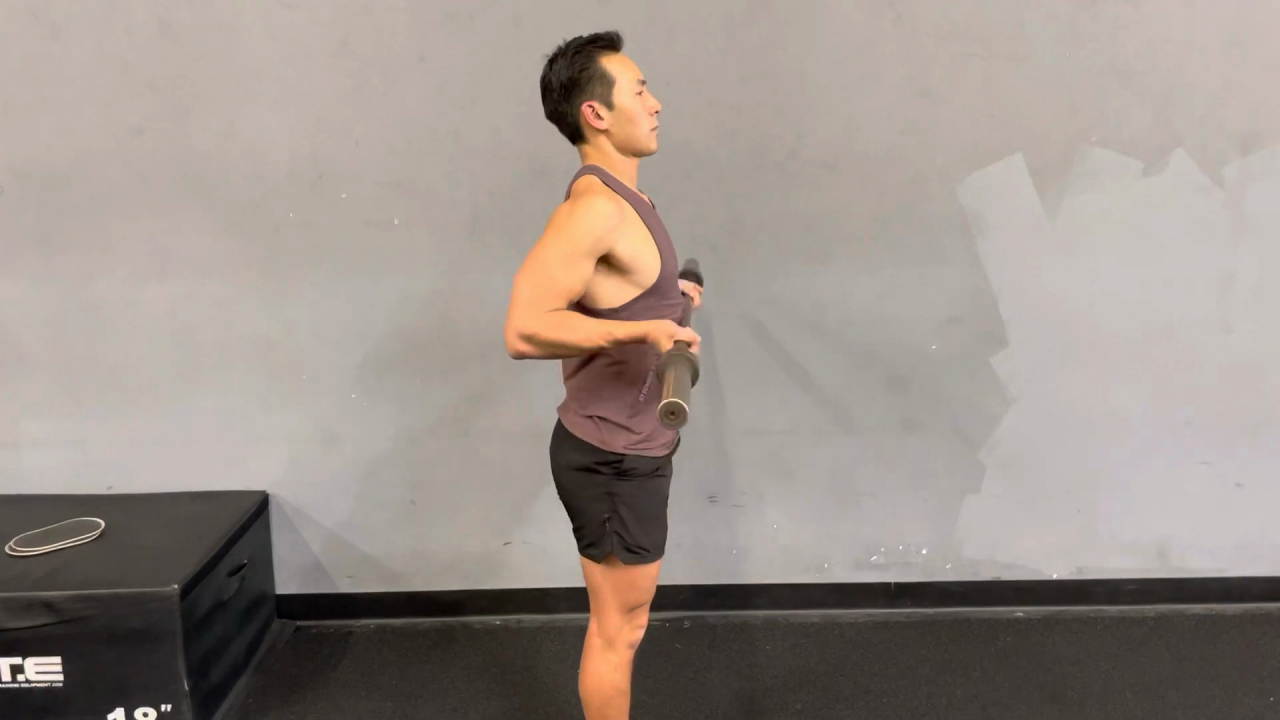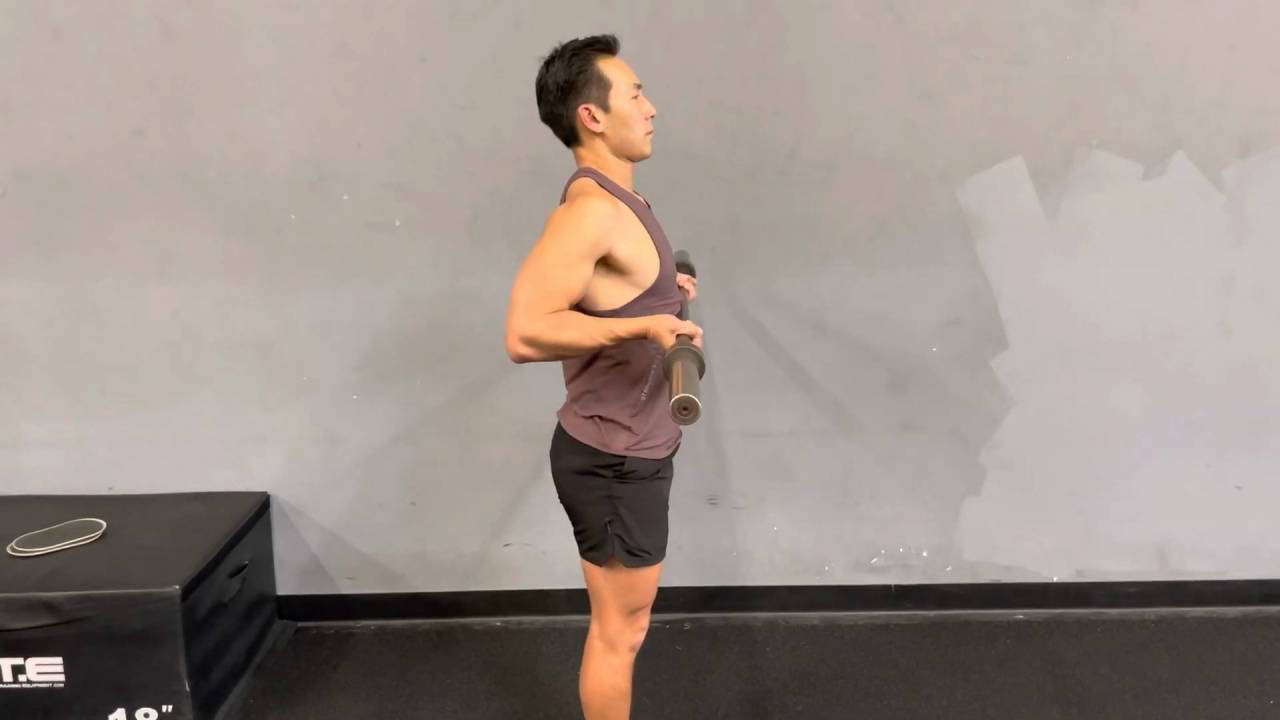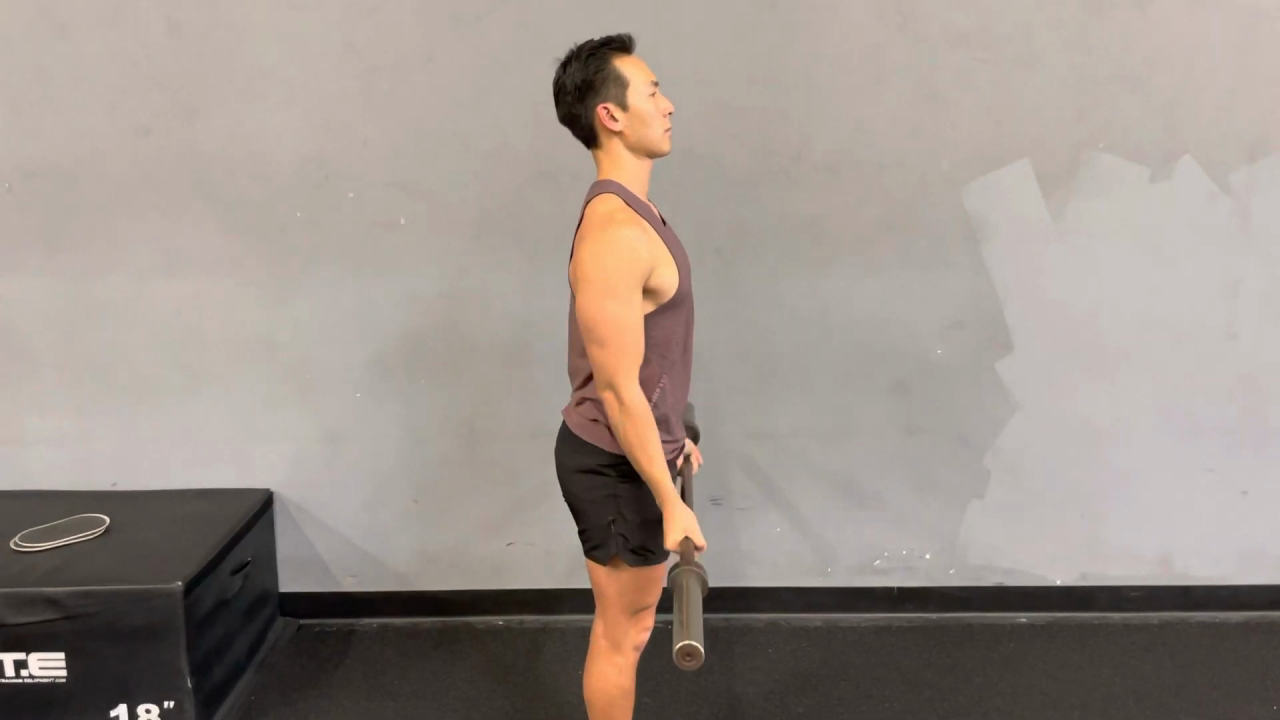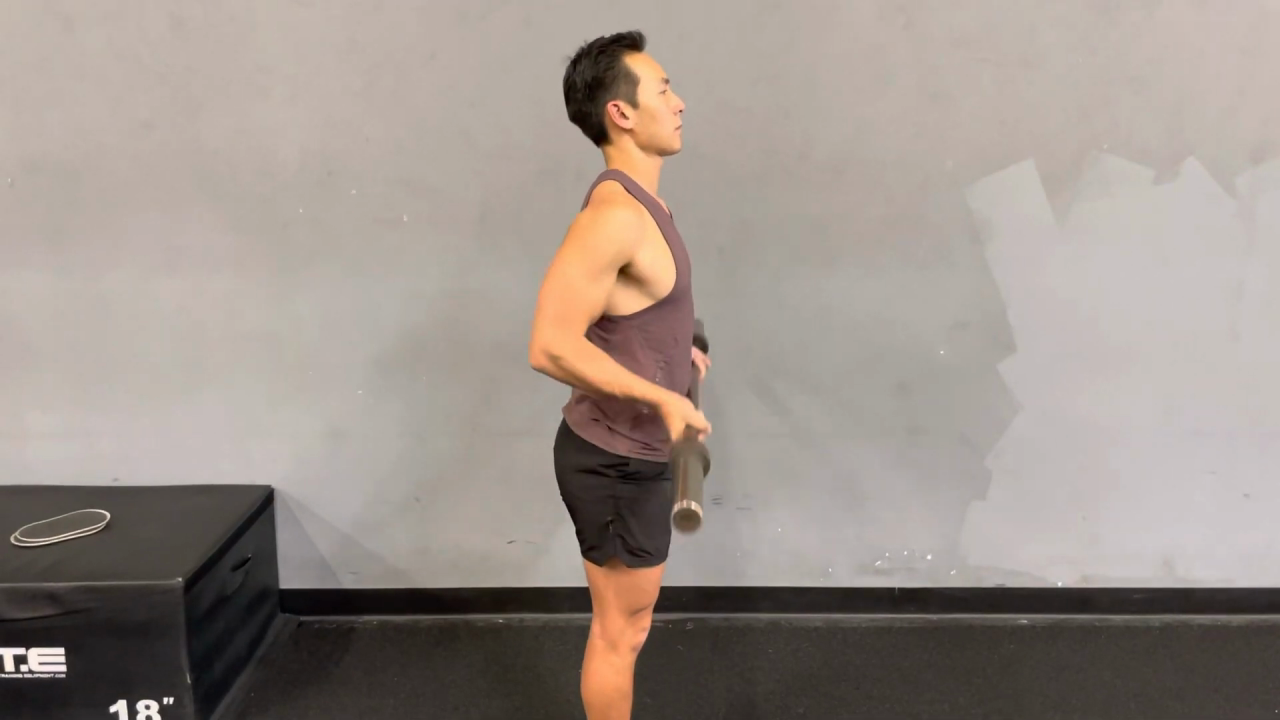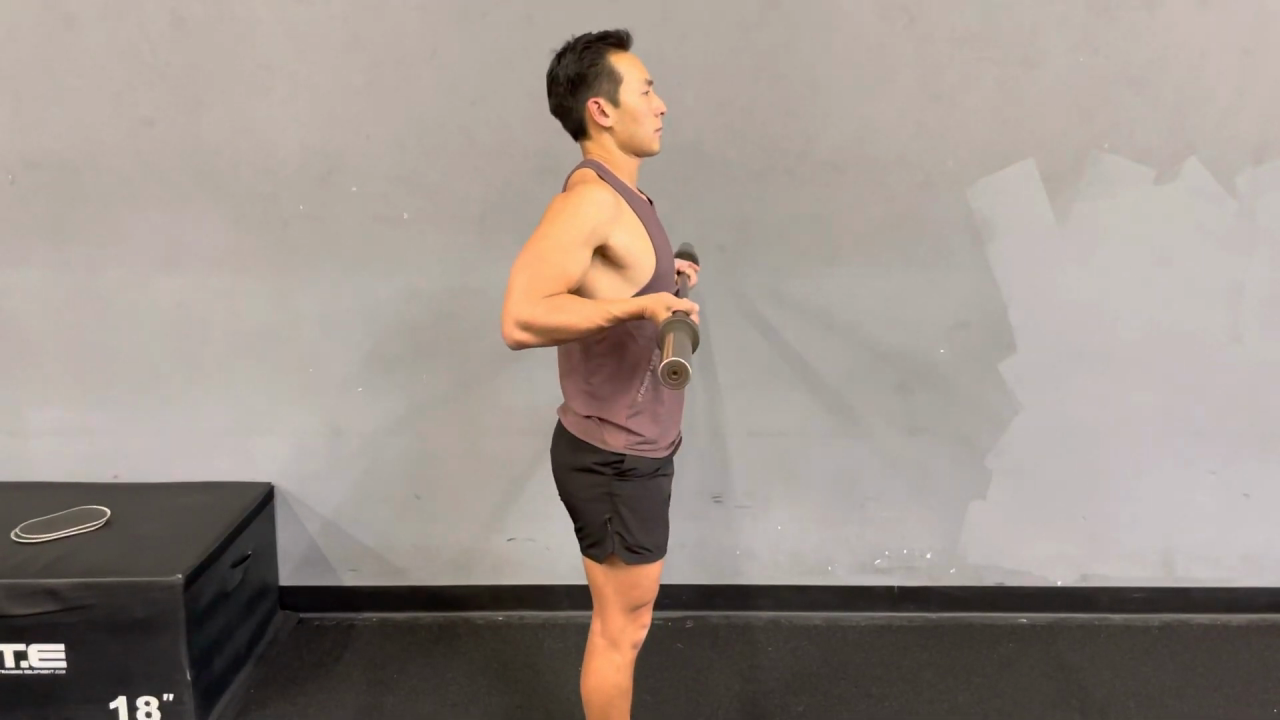
dt=1s
person 1, frame 1
left shoulder: (620, 197)
right shoulder: (596, 207)
right elbow: (524, 328)
left wrist: (667, 294)
right wrist: (643, 330)
left hip: (627, 447)
right hip: (612, 456)
left knee: (621, 622)
right knee: (618, 628)
person 1, frame 2
left shoulder: (616, 199)
right shoulder: (592, 209)
right elbow: (525, 332)
left wrist: (662, 287)
right wrist: (646, 325)
left hip: (630, 448)
right hip: (613, 458)
left knee: (621, 625)
right knee: (620, 631)
person 1, frame 3
left shoulder: (631, 211)
right shoulder: (615, 233)
right elbow: (619, 388)
left wrist: (675, 438)
right wrist: (669, 503)
left hip: (633, 452)
right hip: (617, 464)
left knee: (623, 624)
right knee: (624, 632)
person 1, frame 4
left shoulder: (636, 203)
right shoulder: (615, 214)
right elbow: (551, 345)
left wrist: (677, 351)
right wrist: (663, 398)
left hip: (630, 452)
right hip: (616, 461)
left knee: (624, 624)
right knee: (621, 630)
person 1, frame 5
left shoulder: (619, 194)
right shoulder: (591, 199)
right elbow: (522, 317)
left wrist: (663, 274)
right wrist: (639, 305)
left hip: (634, 447)
right hip: (613, 458)
left knee: (623, 622)
right knee: (621, 628)
